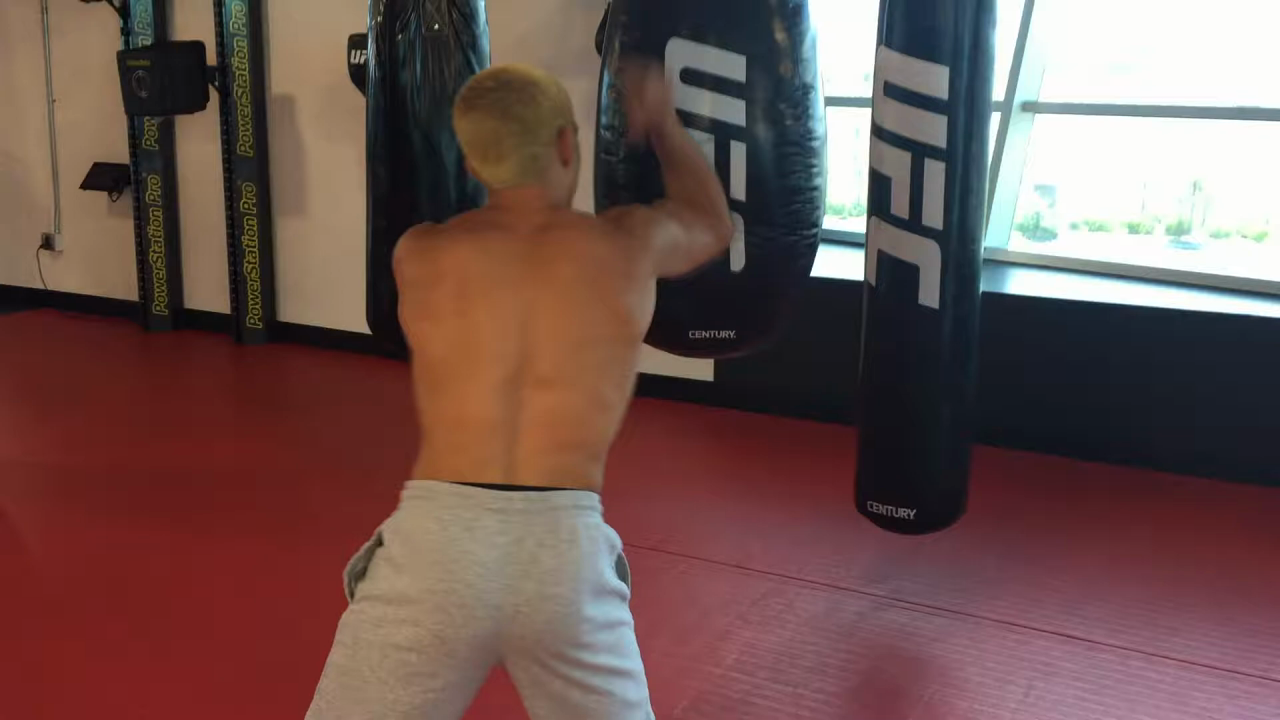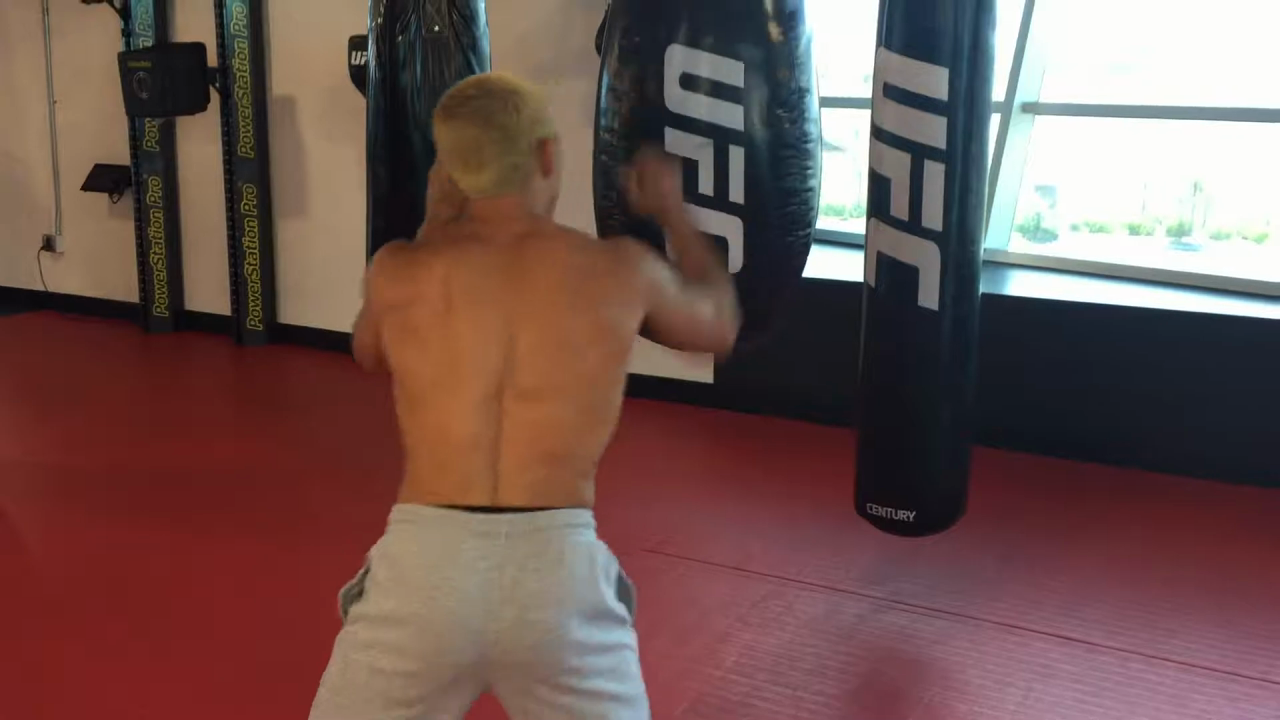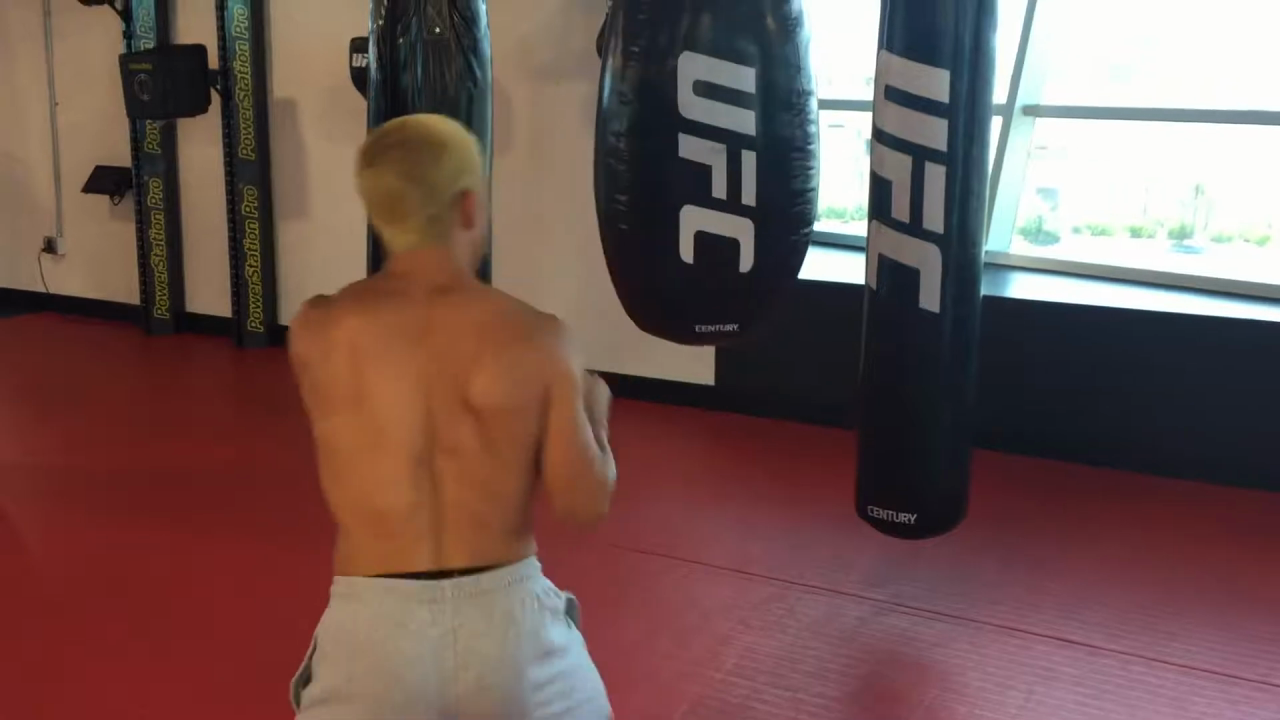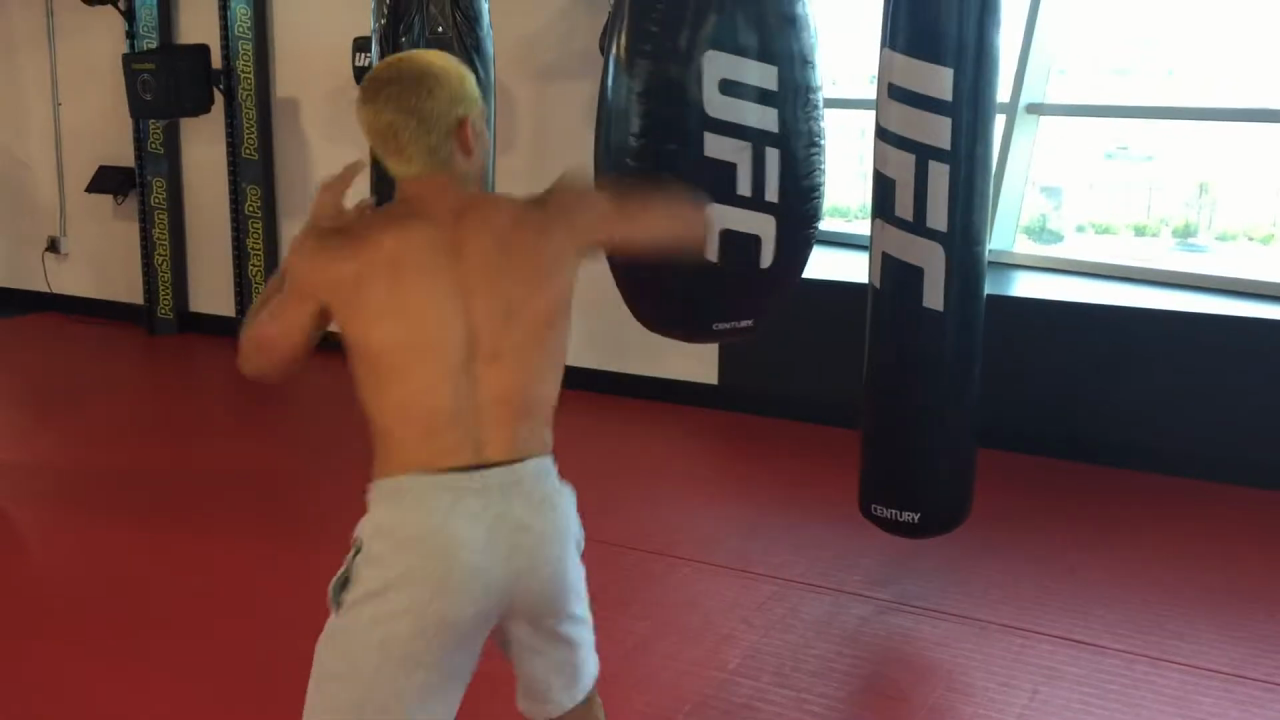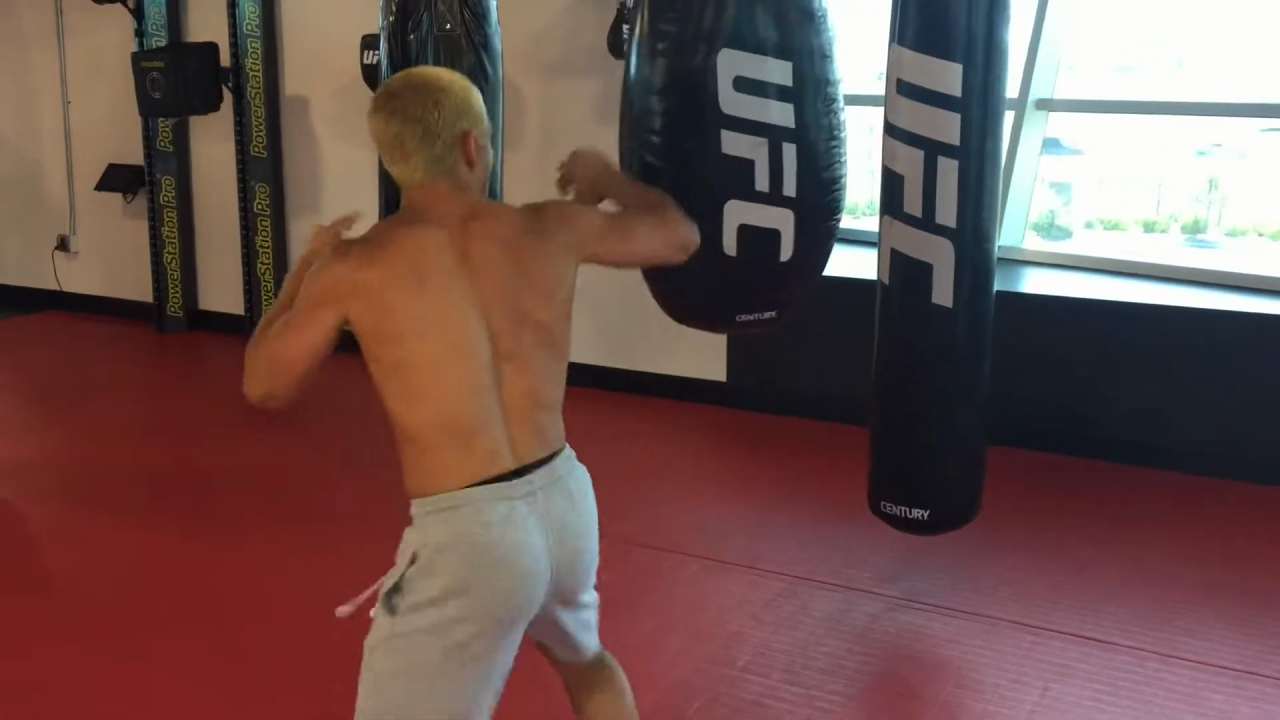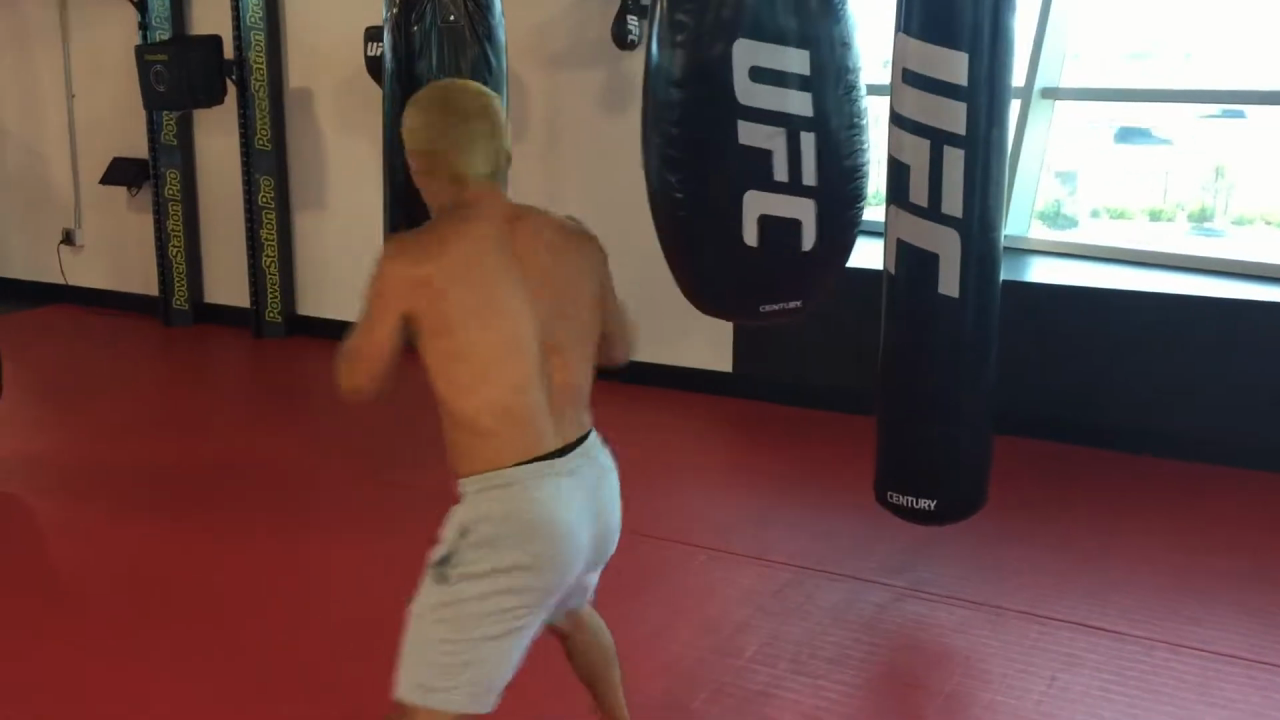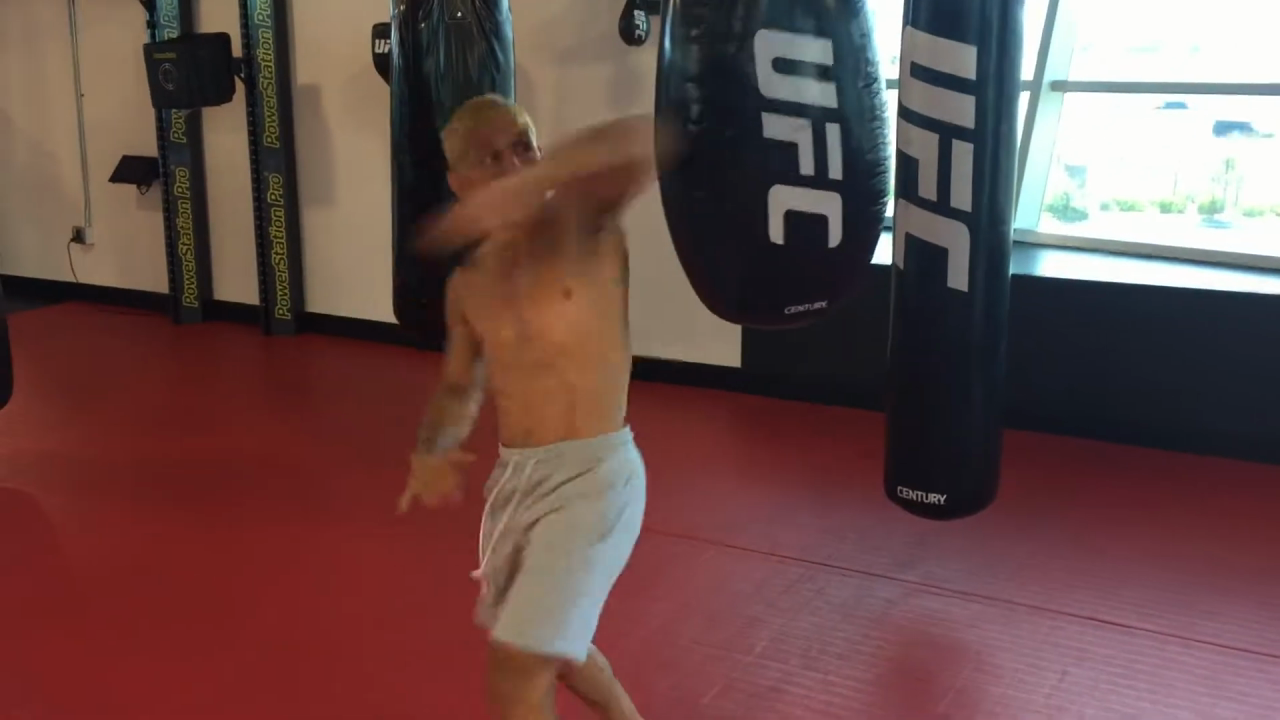
dt=0.2s
person 1, frame 1
left shoulder: (420, 254)
right shoulder: (632, 244)
right elbow: (713, 225)
right wrist: (662, 120)
left hip: (435, 544)
right hip: (565, 551)
person 1, frame 2
left shoulder: (395, 274)
right shoulder: (618, 273)
right elbow: (717, 327)
left wrist: (433, 223)
right wrist: (673, 210)
left hip: (425, 566)
right hip: (557, 570)
person 1, frame 3
left shoulder: (318, 329)
right shoulder: (535, 339)
right elbow: (584, 501)
right wrist: (590, 411)
left hip: (372, 631)
right hip: (508, 620)
person 1, frame 4
left shoulder: (339, 258)
right shoulder: (553, 223)
left elbow: (259, 358)
right elbow: (695, 224)
right wrist: (586, 207)
left hip: (417, 537)
right hip: (536, 518)
person 1, frame 5
left shoulder: (353, 267)
right shoulder: (549, 230)
left elbow: (263, 386)
right elbow: (680, 238)
left wrist: (308, 266)
right wrist: (606, 181)
left hip: (467, 537)
right hip: (564, 505)
right knee: (584, 660)
person 1, frame 6
left shoulder: (413, 261)
right shoulder: (576, 243)
left elbow: (357, 382)
right elbow: (617, 347)
left hip: (512, 514)
right hip: (587, 489)
right knee: (567, 612)
person 1, frame 7
left shoulder: (588, 213)
right shoulder: (468, 280)
left elbow: (636, 138)
right elbow: (457, 396)
left wrist: (521, 192)
right wrist: (432, 452)
left hip: (593, 478)
right hip: (514, 480)
right knee: (549, 642)
